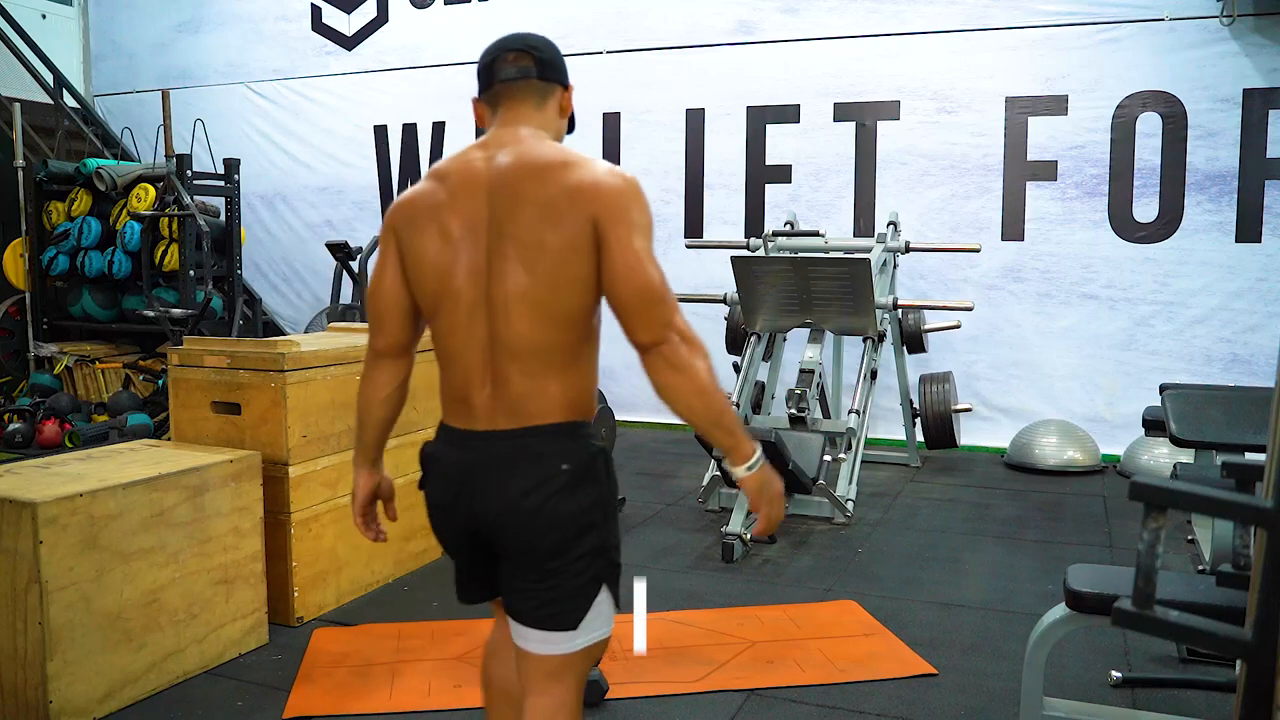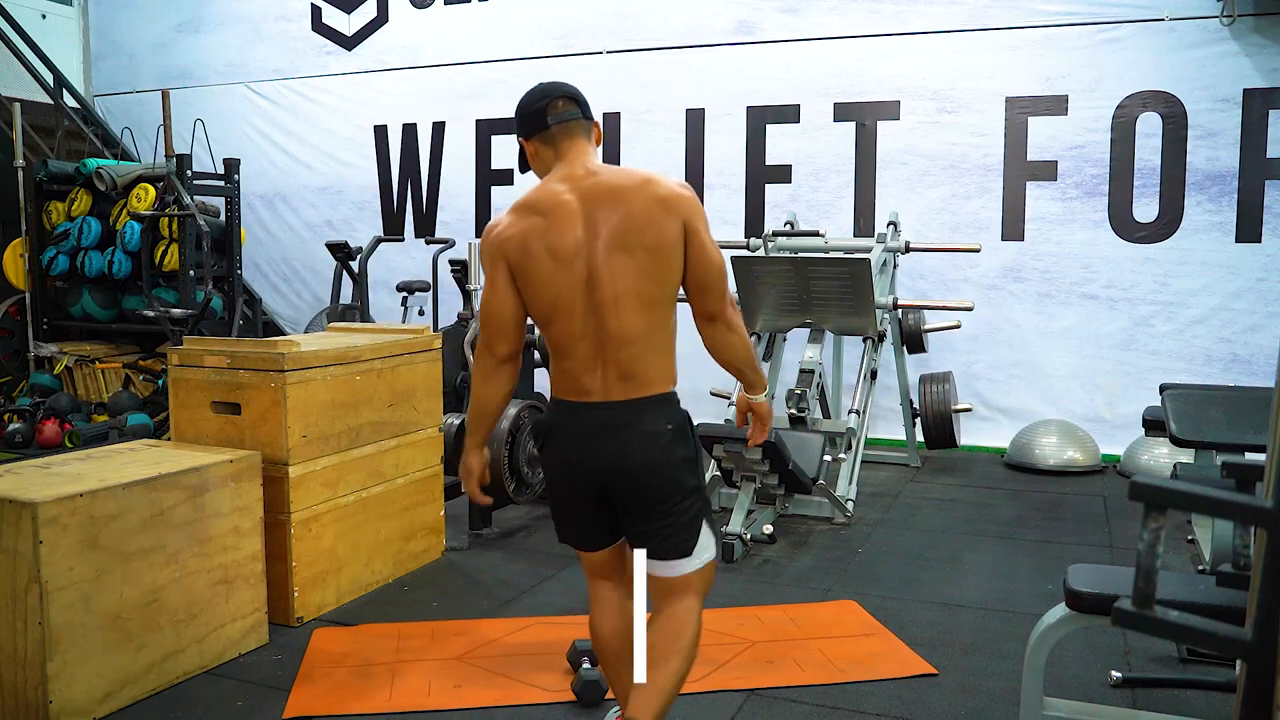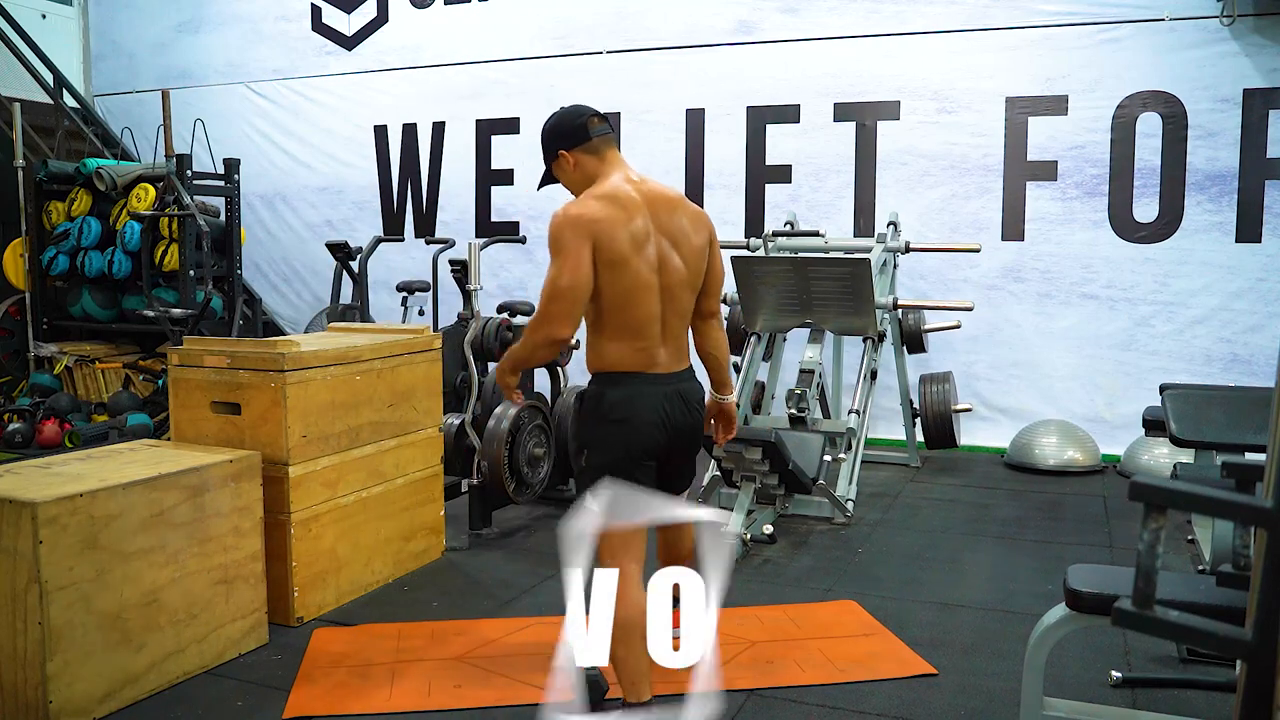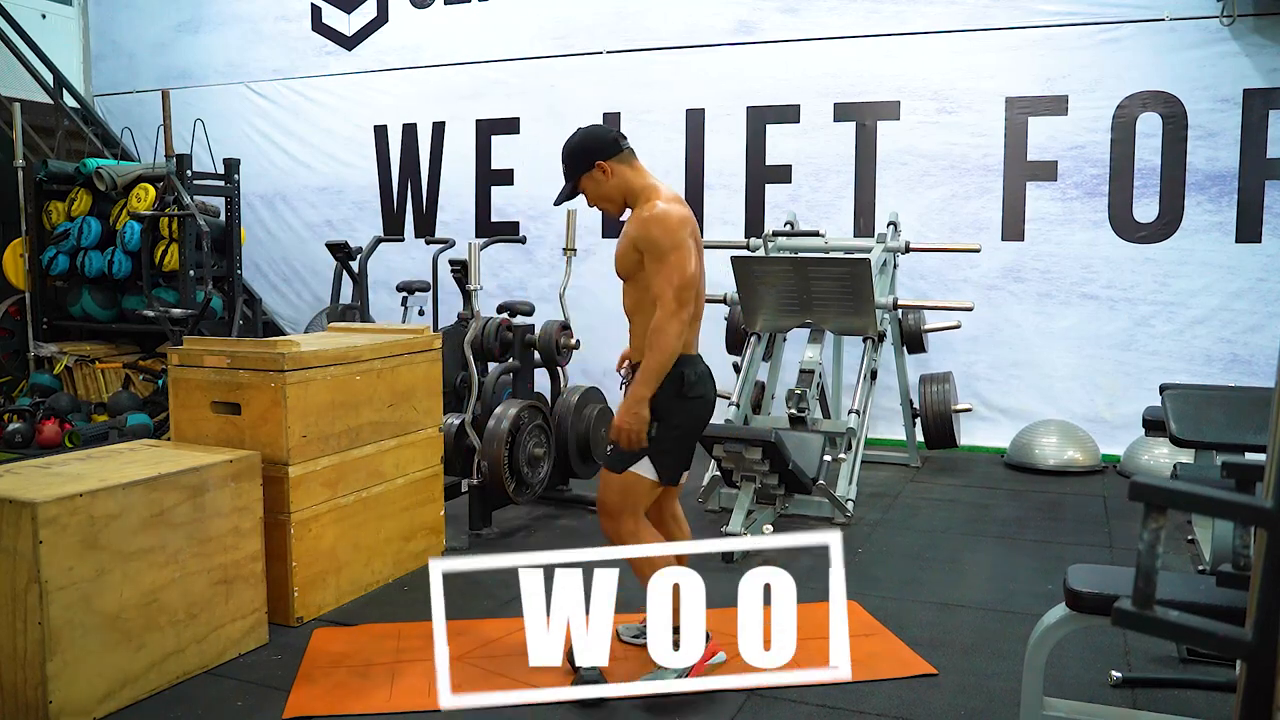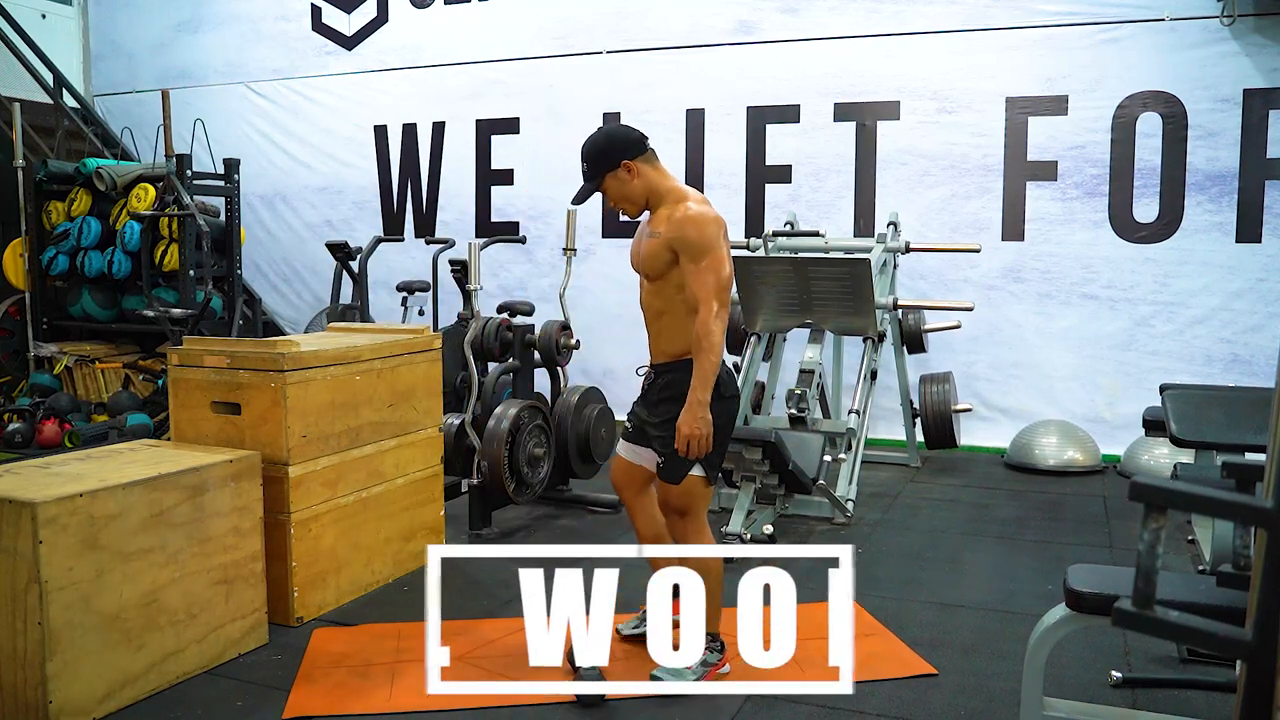
dt=0.4s
person 1, frame 1
left shoulder: (416, 204)
right shoulder: (598, 189)
left elbow: (387, 353)
right elbow: (664, 345)
left wrist: (368, 463)
right wrist: (746, 458)
left hip: (456, 470)
right hip: (555, 471)
left knee: (518, 631)
person 1, frame 2
left shoulder: (510, 229)
right shoulder: (670, 199)
left elbow: (498, 355)
right elbow: (718, 314)
left wrist: (475, 445)
right wrist: (756, 387)
left hip: (573, 433)
right hip: (654, 429)
left knee: (607, 582)
right knee: (682, 594)
person 1, frame 3
left shoulder: (580, 217)
right shoulder: (692, 215)
left elbow: (556, 324)
right elbow: (710, 319)
left wrist: (510, 365)
right wrist: (723, 394)
left hip: (620, 403)
right hip: (682, 394)
left knee: (619, 557)
right knee: (671, 514)
left ankle: (639, 711)
person 1, frame 4
left shoulder: (660, 216)
right shoulder: (654, 215)
left elbow: (674, 313)
left wrist: (637, 395)
left hip: (673, 389)
right hip: (672, 383)
left knee: (618, 511)
right knee: (658, 505)
left ankle: (696, 640)
right ankle: (673, 617)
person 1, frame 5
left shoulder: (695, 219)
right shoulder: (653, 219)
left elbow: (711, 314)
left wrist: (698, 404)
left hip: (694, 387)
right hip: (661, 378)
left knee: (683, 513)
right knee: (628, 480)
left ankle: (712, 647)
right ankle: (673, 600)
